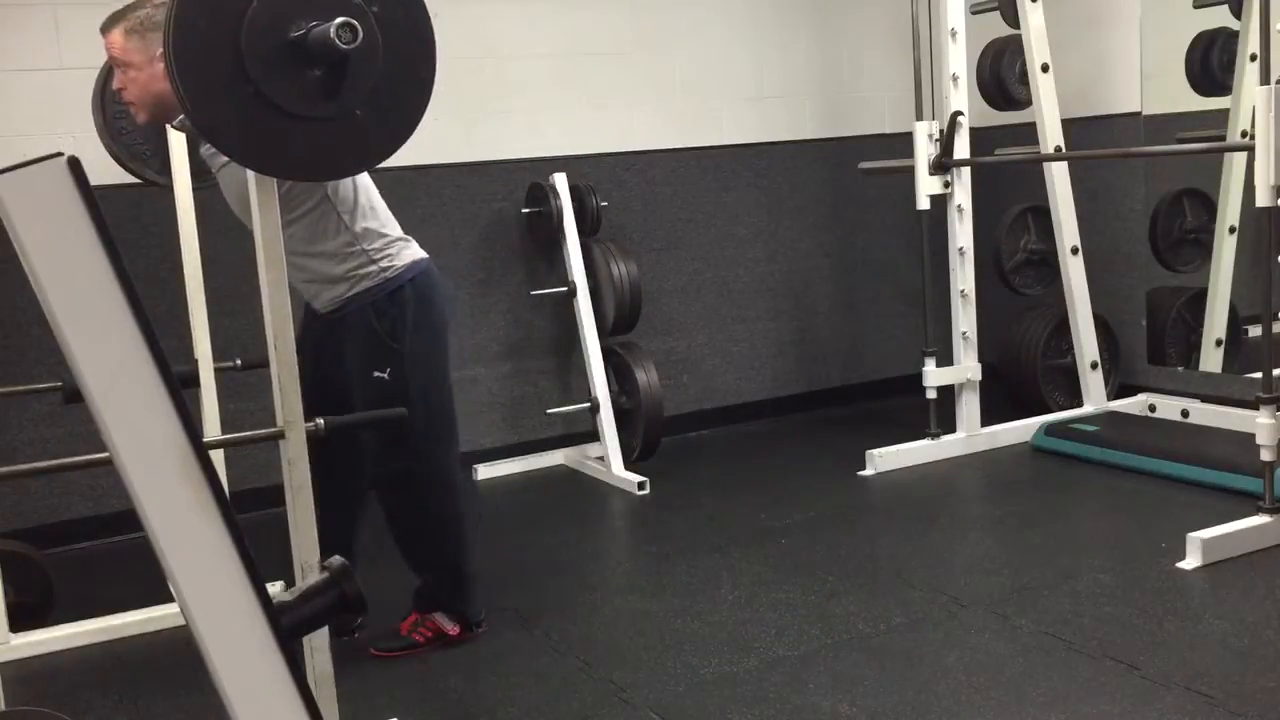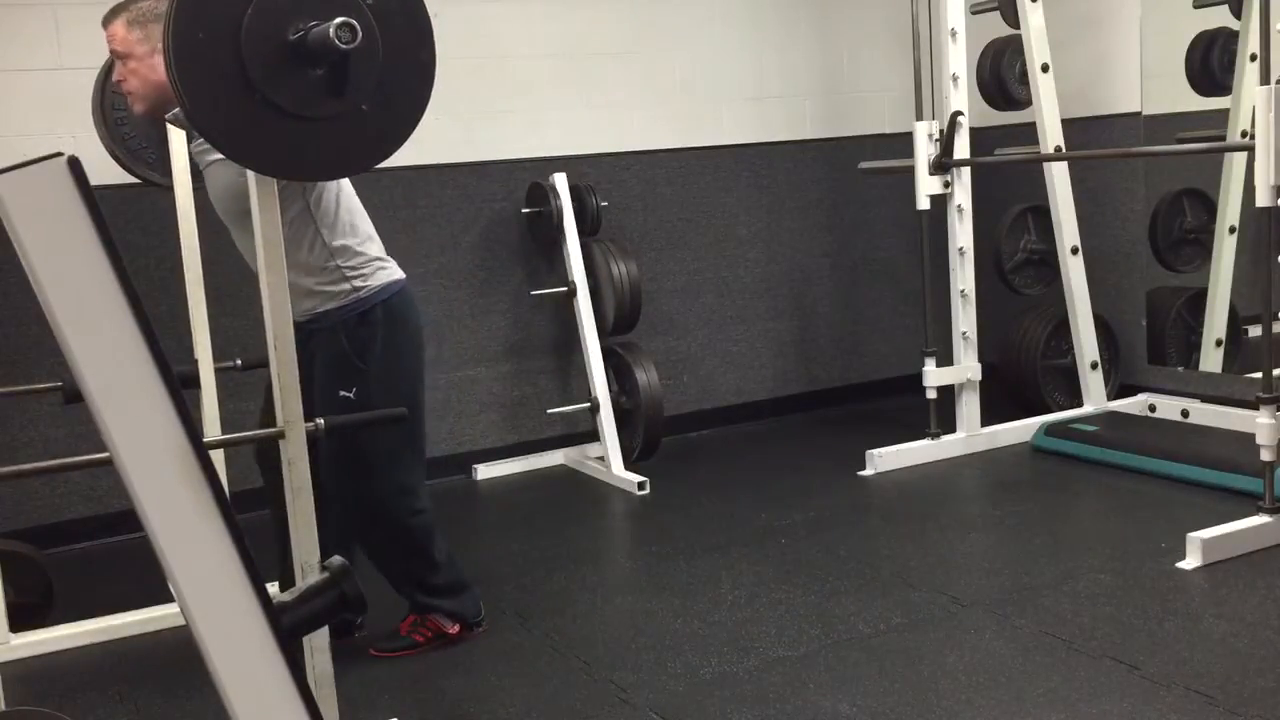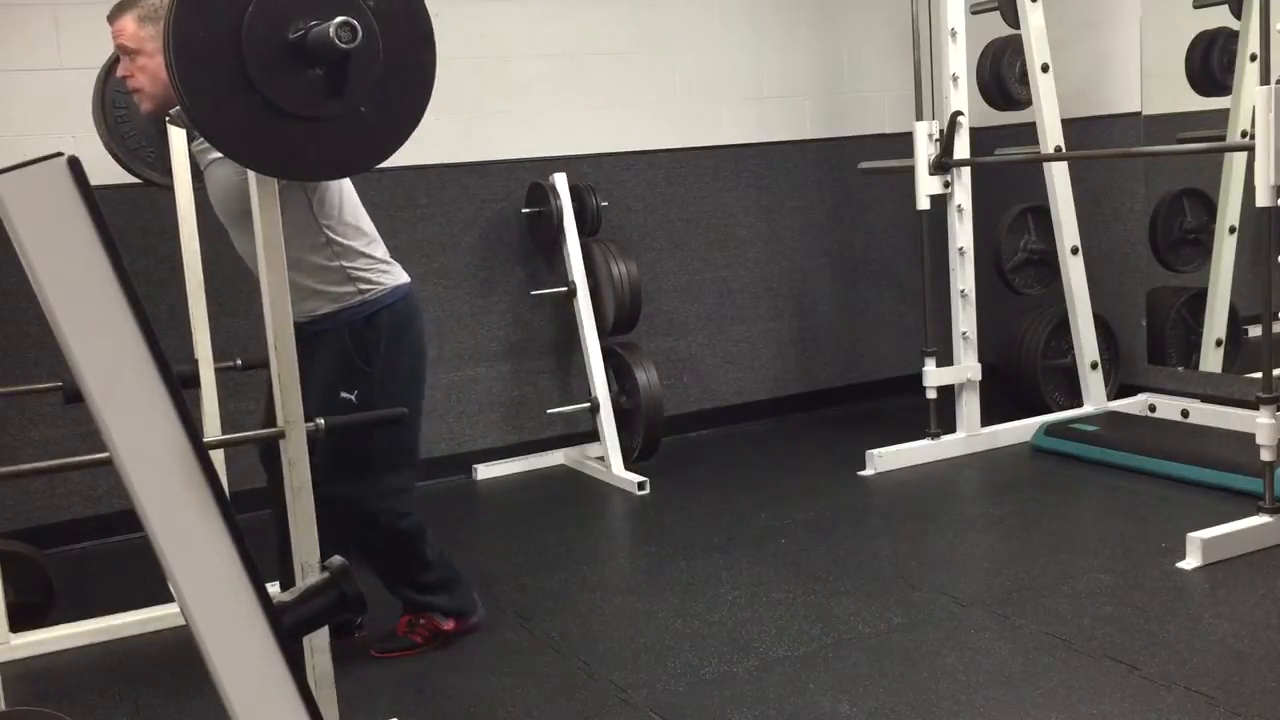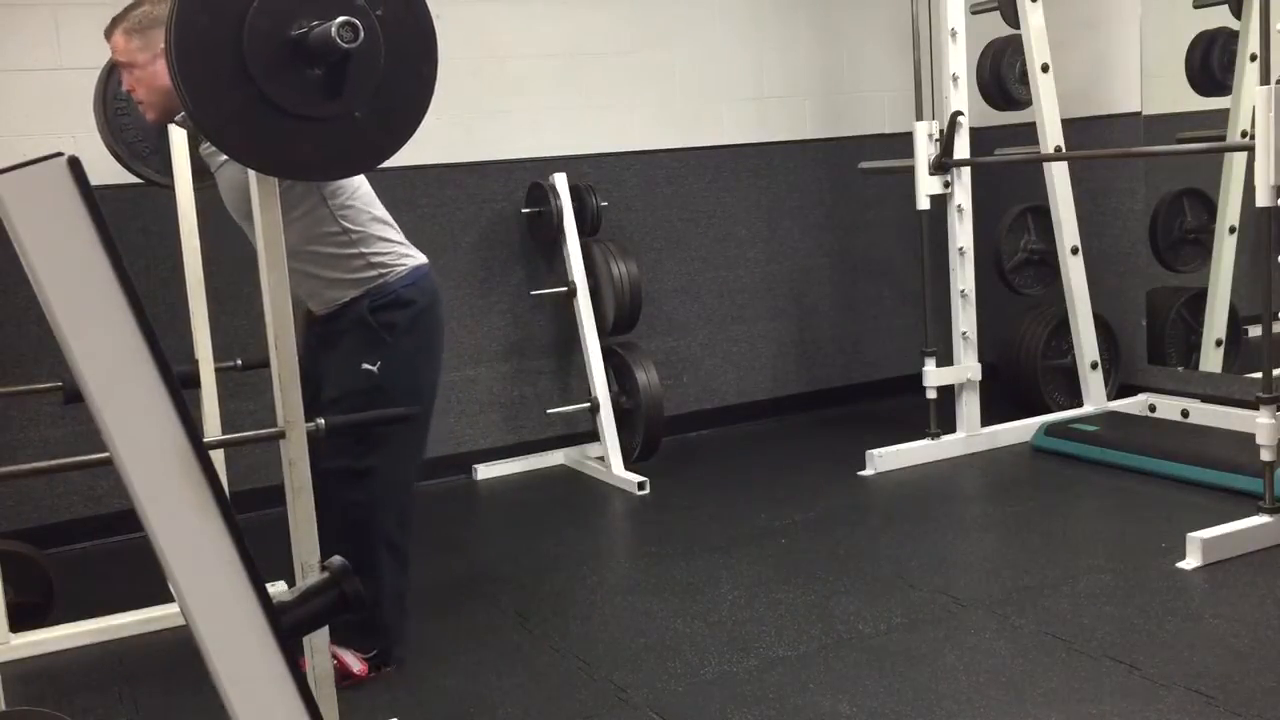
dt=0.7s
person 1, frame 1
right shoulder: (209, 126)
left hip: (389, 297)
right hip: (336, 302)
left knee: (408, 459)
right knee: (320, 454)
left ankle: (450, 607)
person 1, frame 2
right shoulder: (203, 127)
left hip: (363, 313)
right hip: (314, 317)
left knee: (370, 478)
right knee: (291, 463)
left ankle: (448, 607)
person 1, frame 3
right shoulder: (203, 128)
left hip: (366, 316)
right hip: (314, 321)
left knee: (357, 486)
right knee: (289, 468)
left ankle: (444, 604)
person 1, frame 4
right shoulder: (208, 128)
left hip: (388, 305)
right hip: (337, 310)
left knee: (360, 470)
right knee: (318, 464)
left ankle: (364, 638)
right ankle: (329, 613)
